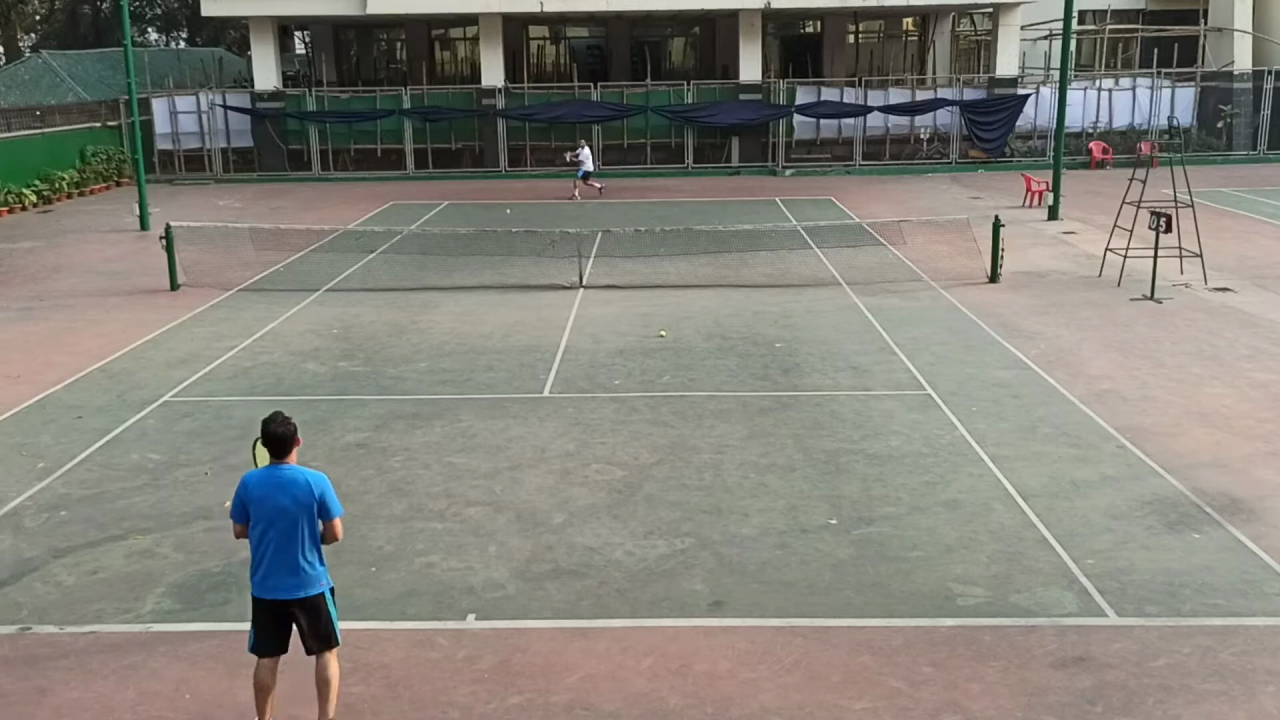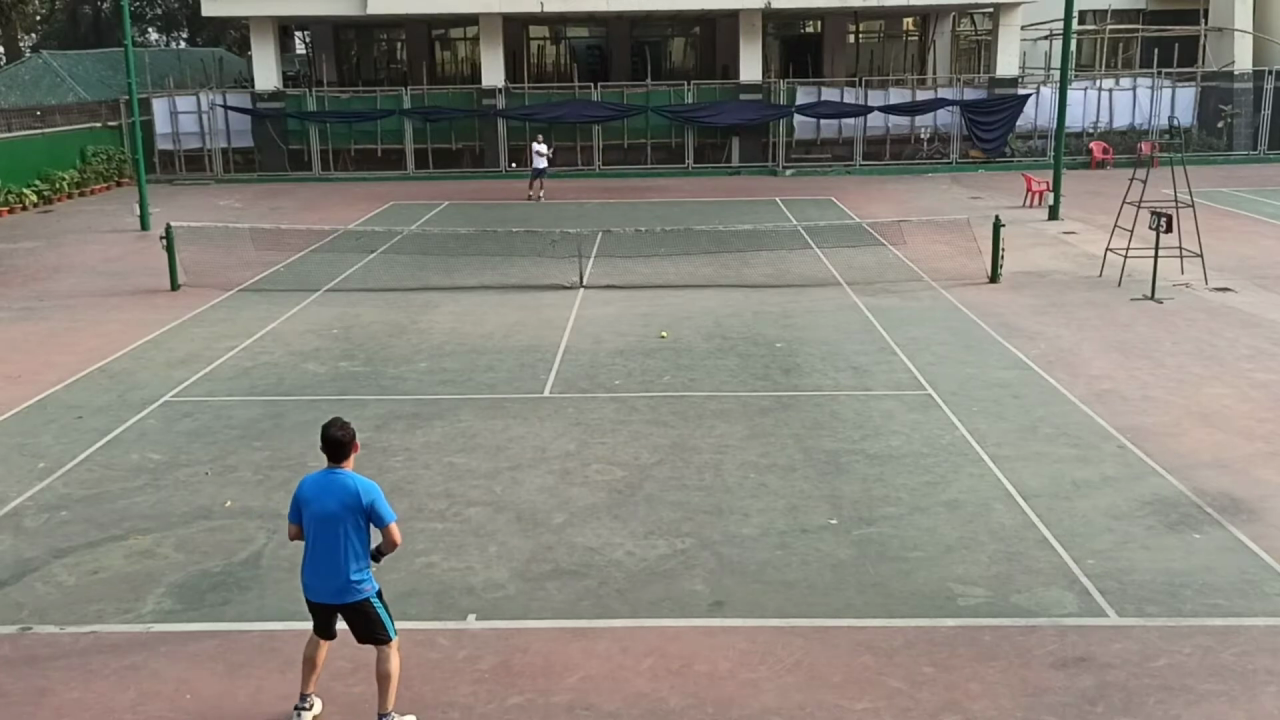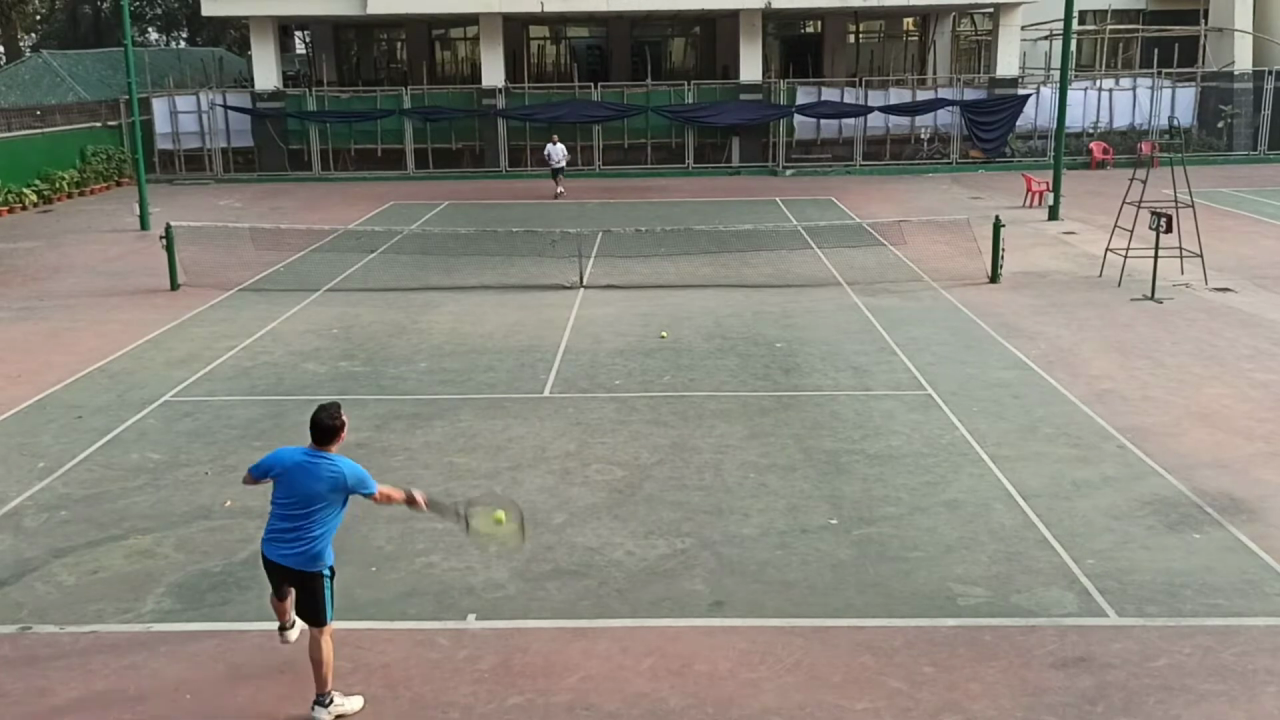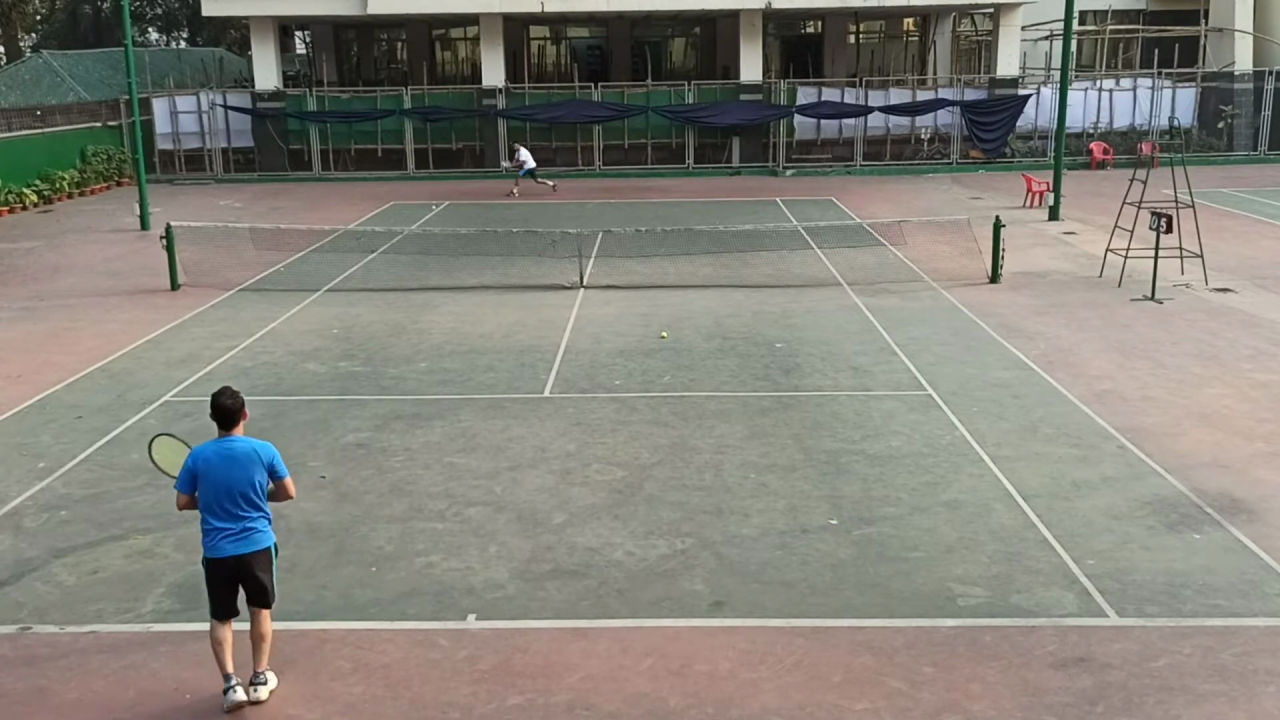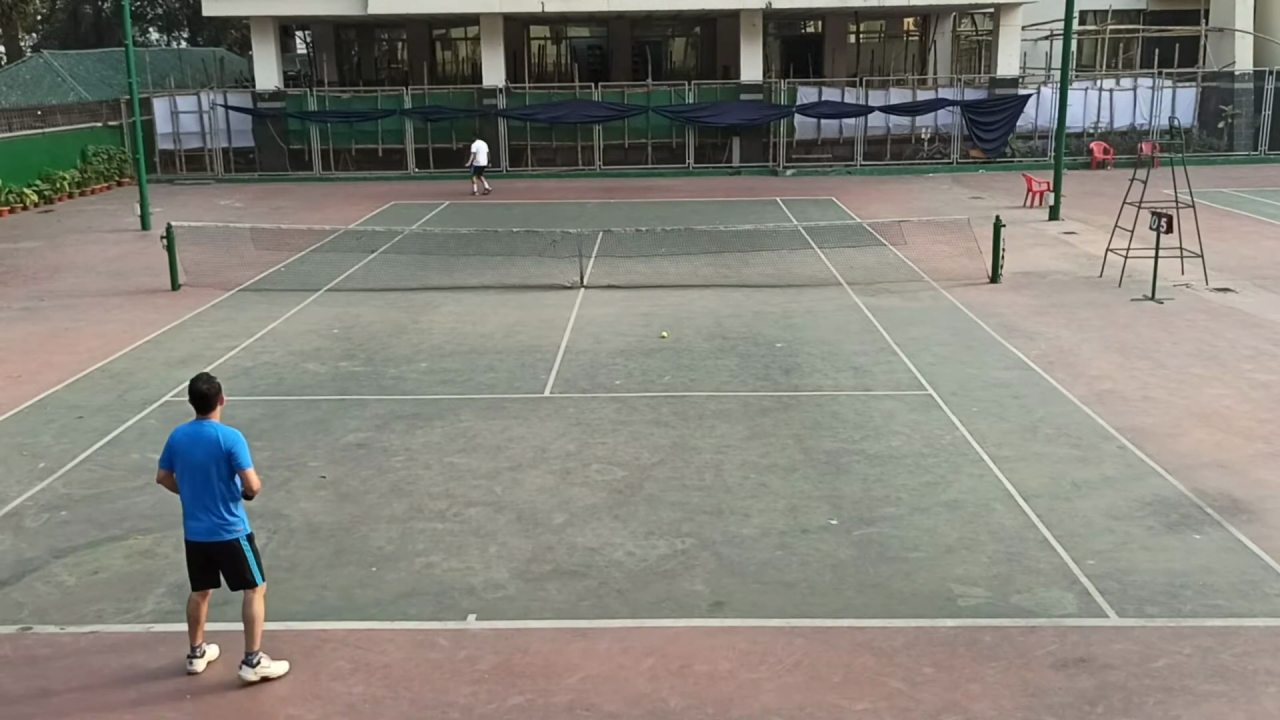
dt=1s
person 1, frame 1
left shoulder: (249, 482)
right shoulder: (316, 481)
left elbow: (239, 531)
right elbow: (334, 534)
left hip: (265, 588)
right hip: (311, 586)
left knee: (267, 658)
right knee: (327, 654)
person 1, frame 2
left shoulder: (306, 485)
right shoulder: (366, 489)
left elbow: (294, 533)
right elbow: (394, 539)
right wrist: (378, 552)
left hip: (314, 587)
right hip: (355, 588)
left knee: (320, 635)
right knee: (388, 645)
person 1, frame 3
left shoulder: (284, 457)
right shoulder: (347, 471)
left elbow: (248, 479)
right elbow: (381, 495)
right wrist: (409, 497)
left hip: (271, 552)
right hip: (310, 562)
left knee: (281, 593)
right knee: (320, 631)
left ankle: (286, 627)
person 1, frame 4
left shoulder: (198, 456)
right shoulder: (264, 451)
left elbow: (183, 502)
right elbow: (288, 492)
left hip: (217, 551)
right hip: (257, 546)
left knee: (221, 620)
right knee: (260, 612)
left ankle: (231, 684)
right ankle: (260, 679)
person 1, frame 5
left shoulder: (178, 435)
right shoulder: (230, 437)
left elbow: (163, 477)
right elbow: (252, 486)
right wrist: (248, 492)
left hip: (194, 532)
right hip: (229, 532)
left knee: (199, 592)
right knee: (254, 590)
left ankle: (197, 653)
right ankle: (253, 661)
